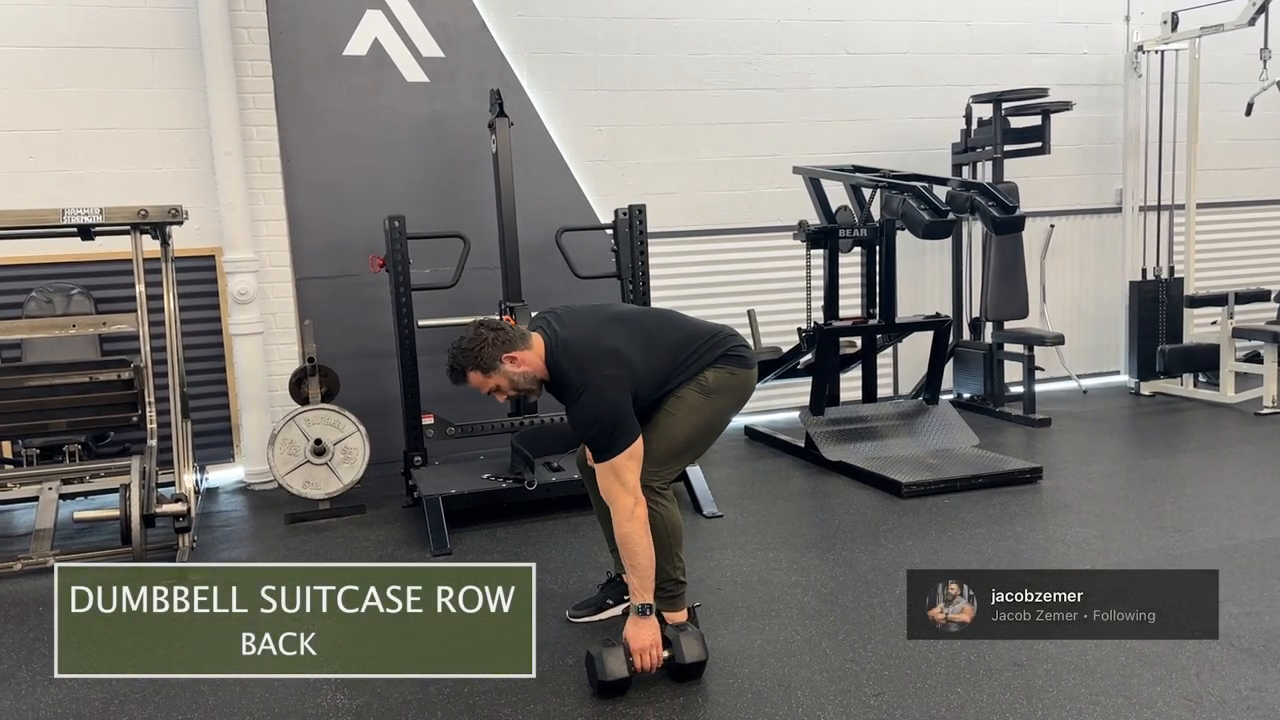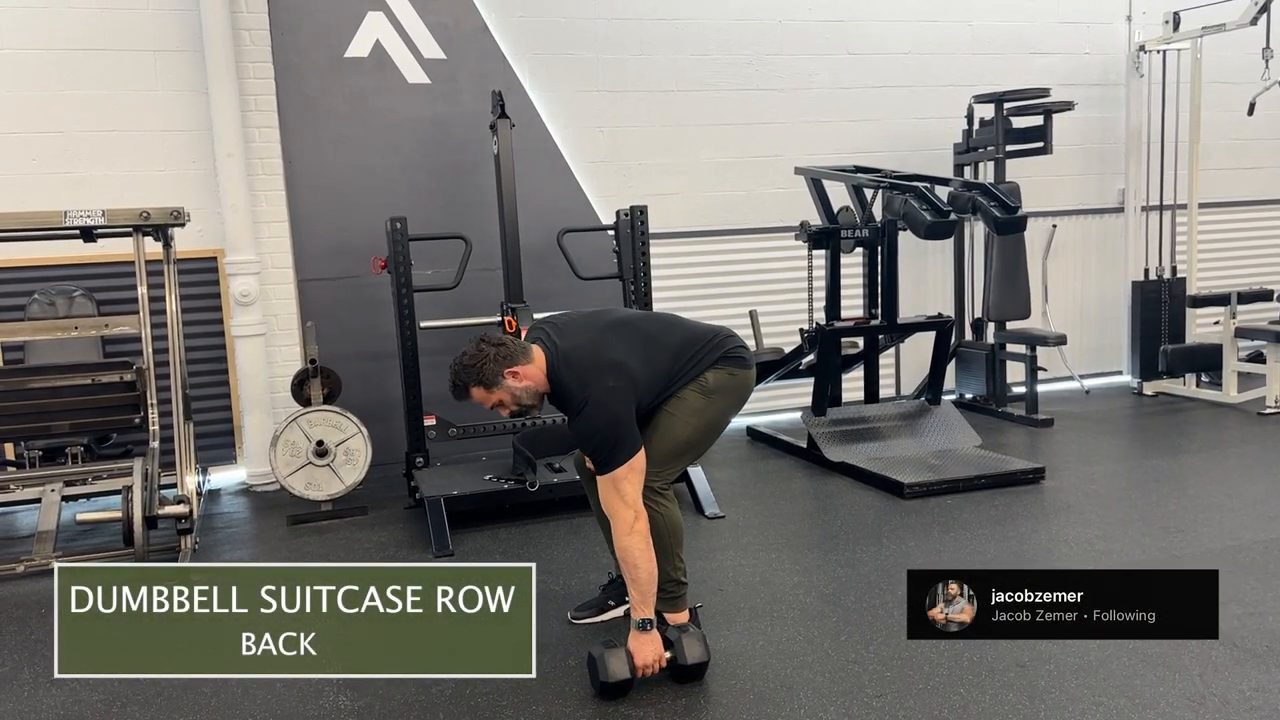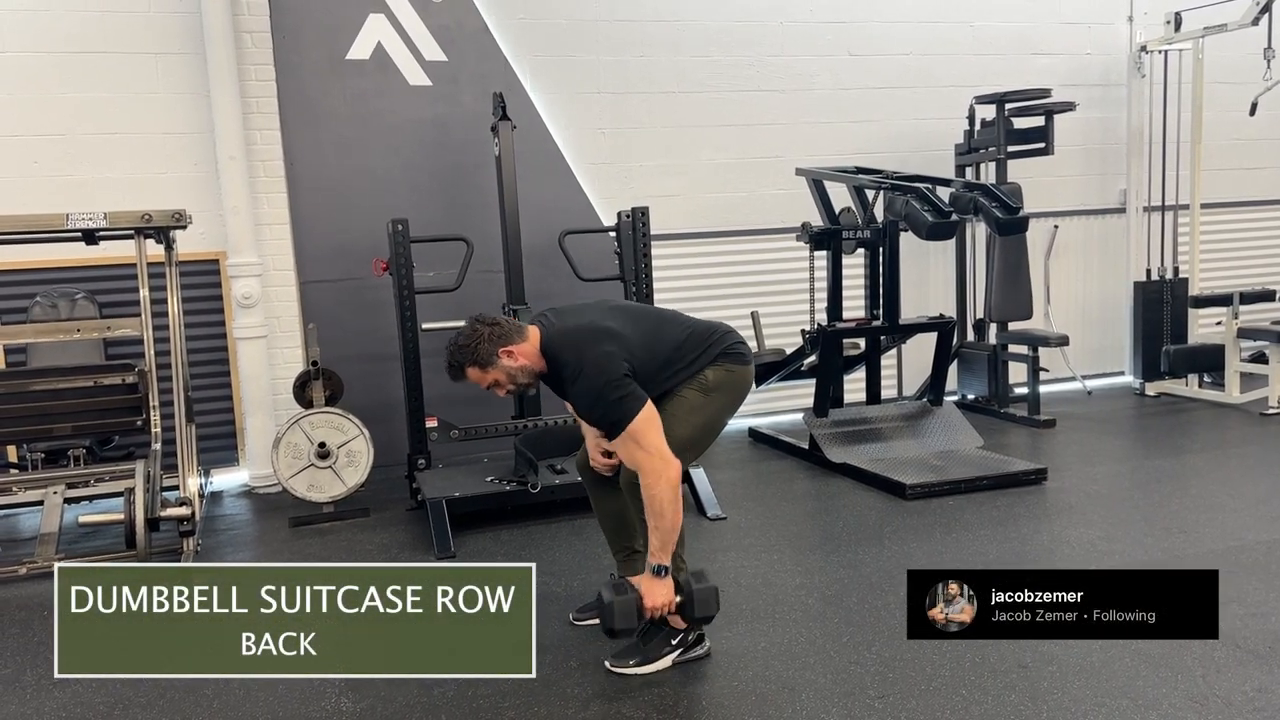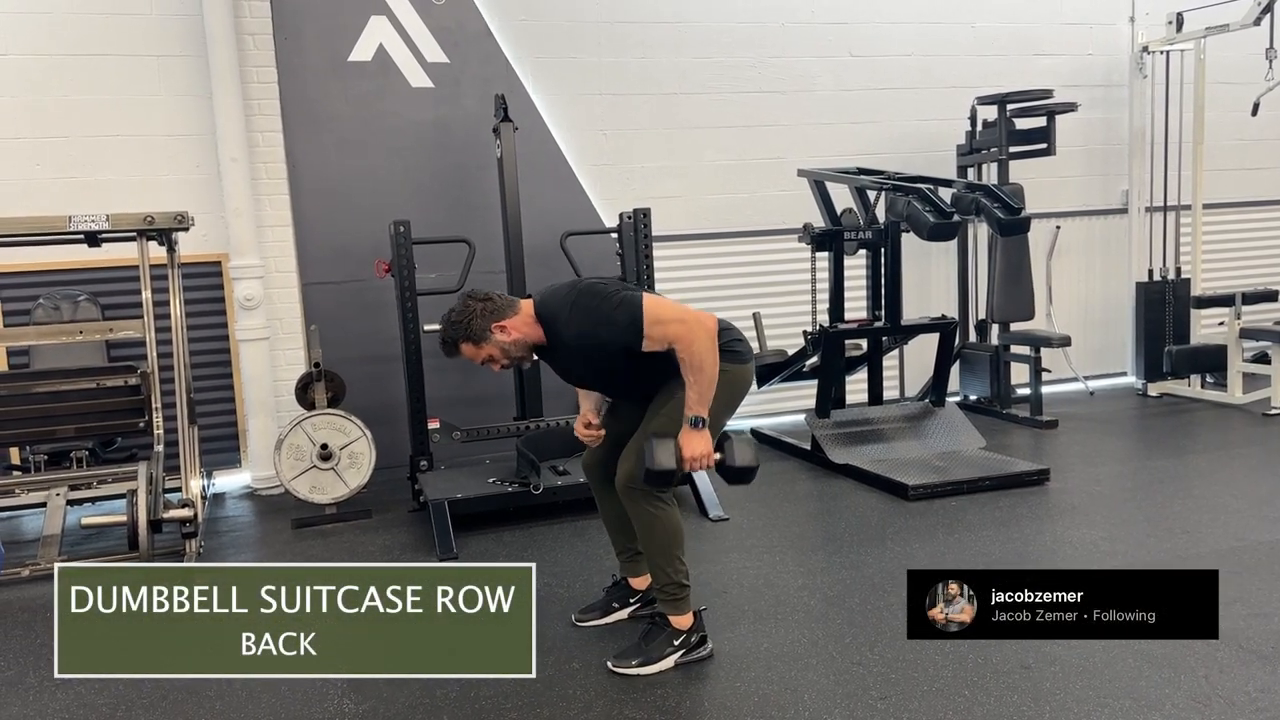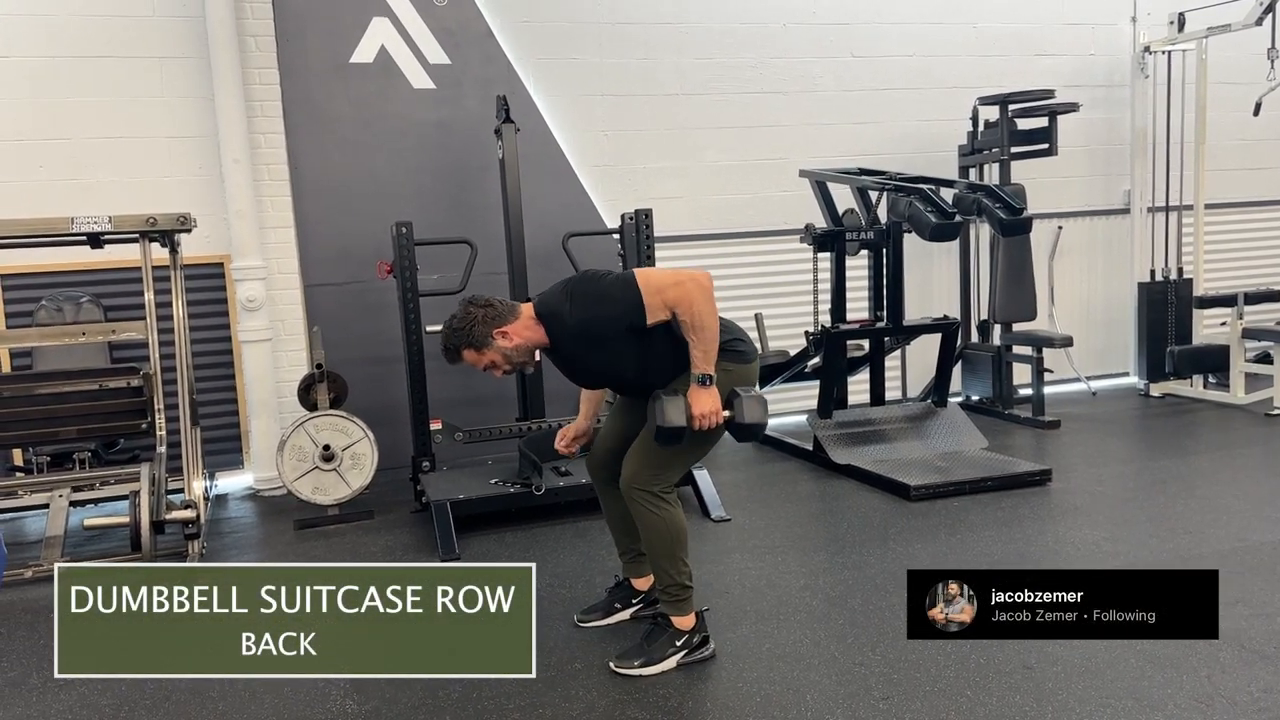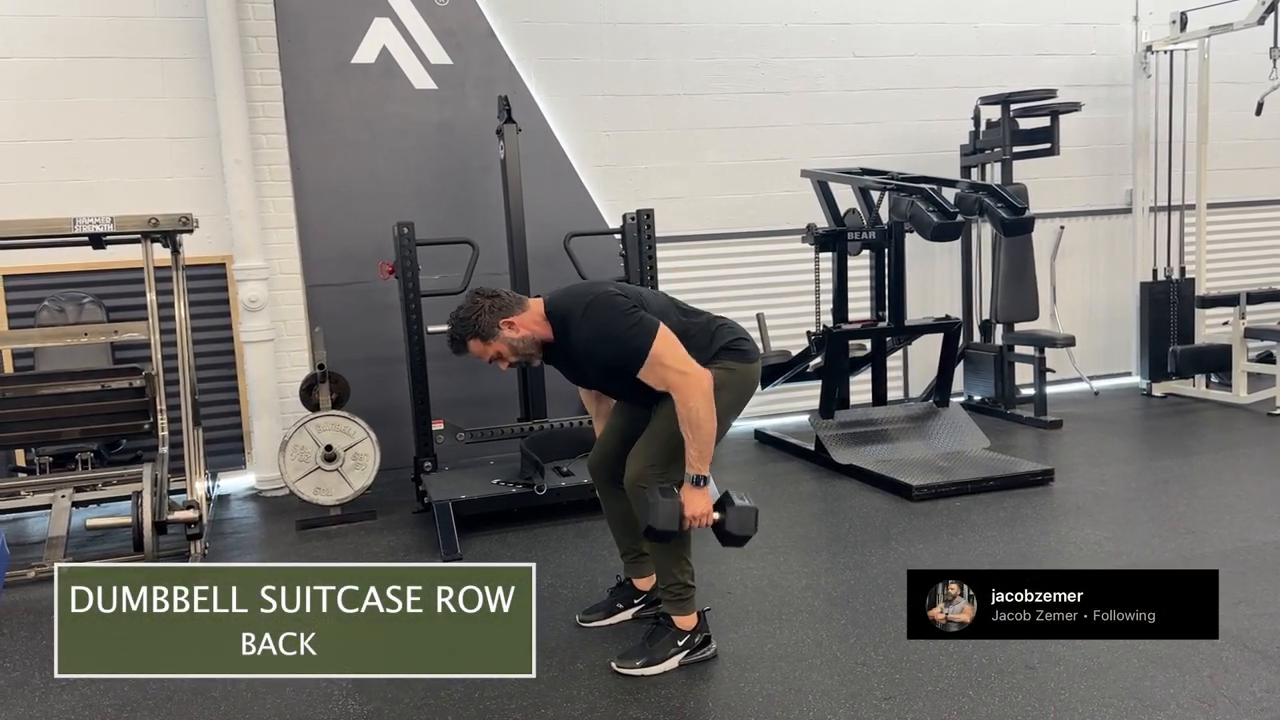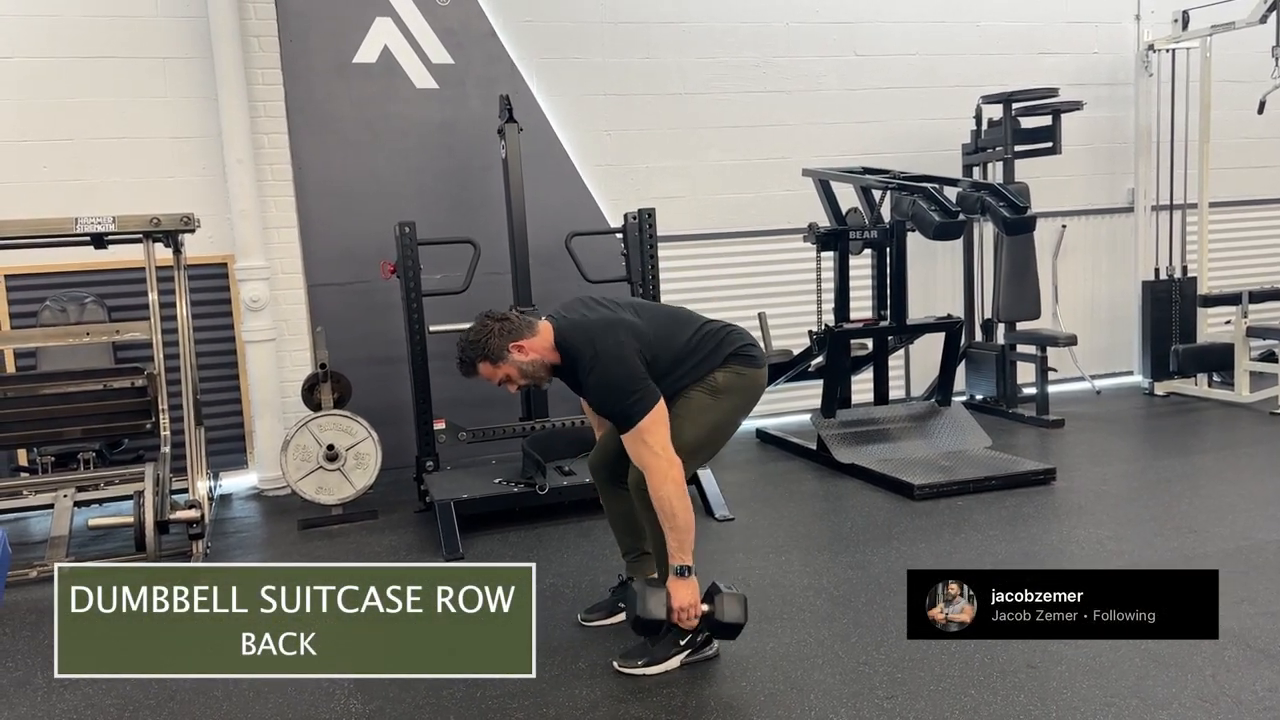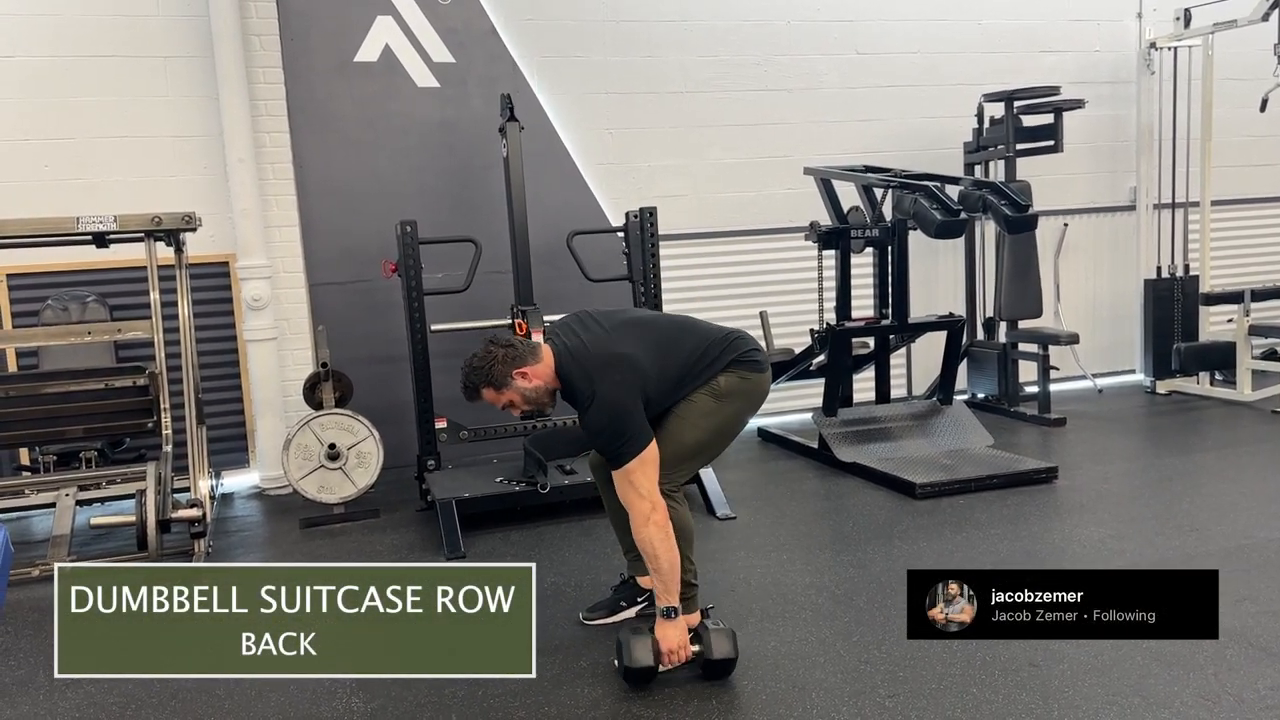
dt=0.3s
person 1, frame 1
left shoulder: (593, 385)
right shoulder: (539, 333)
left elbow: (627, 505)
left wrist: (642, 613)
right wrist: (594, 439)
left hip: (723, 368)
right hip: (677, 363)
left knee: (646, 478)
right knee: (593, 463)
left ankle: (674, 617)
right ankle: (630, 582)
person 1, frame 2
left shoulder: (597, 397)
right shoulder: (537, 344)
left elbow: (628, 519)
left wrist: (643, 627)
right wrist: (595, 446)
left hip: (722, 370)
right hip: (675, 364)
left knee: (647, 480)
right knee: (591, 465)
left ankle: (676, 618)
right ankle: (633, 585)
person 1, frame 3
left shoulder: (592, 368)
right shoulder: (542, 338)
left elbow: (662, 472)
left wrist: (660, 573)
right wrist: (594, 435)
left hip: (721, 366)
right hip: (666, 373)
left knee: (639, 477)
right knee: (592, 465)
left ankle: (680, 627)
right ankle: (634, 583)
person 1, frame 4
left shoulder: (582, 315)
right shoulder: (545, 330)
left elbow: (698, 326)
right elbow: (589, 364)
left wrist: (695, 423)
right wrist: (589, 411)
left hip: (719, 363)
left knee: (638, 478)
right knee: (599, 463)
left ankle: (682, 626)
right ankle: (639, 586)
person 1, frame 5
left shoulder: (583, 304)
right shoulder: (552, 334)
left elbow: (696, 285)
left wrist: (703, 382)
right wrist: (583, 422)
left hip: (720, 361)
left knee: (643, 478)
right knee: (604, 465)
left ankle: (685, 628)
right ankle: (641, 588)
person 1, frame 6
left shoulder: (595, 319)
right shoulder: (554, 337)
left elbow: (691, 380)
right elbow: (598, 387)
left wrist: (697, 482)
right wrist: (607, 444)
left hip: (725, 365)
left knee: (646, 479)
right knee: (605, 467)
left ankle: (686, 627)
right ankle: (643, 586)
person 1, frame 7
left shoulder: (603, 361)
right shoulder: (557, 331)
left elbow: (663, 471)
left wrist: (682, 573)
left hip: (733, 369)
right hip: (684, 371)
left knee: (647, 476)
right knee: (606, 466)
left ankle: (690, 631)
right ankle: (644, 583)
person 1, frame 8
left shoulder: (604, 395)
right shoulder: (557, 344)
left elbow: (648, 510)
left wrist: (669, 616)
left hip: (737, 373)
right hip: (692, 370)
left knee: (660, 480)
right knee: (606, 467)
left ankle: (688, 621)
right ankle: (645, 584)
